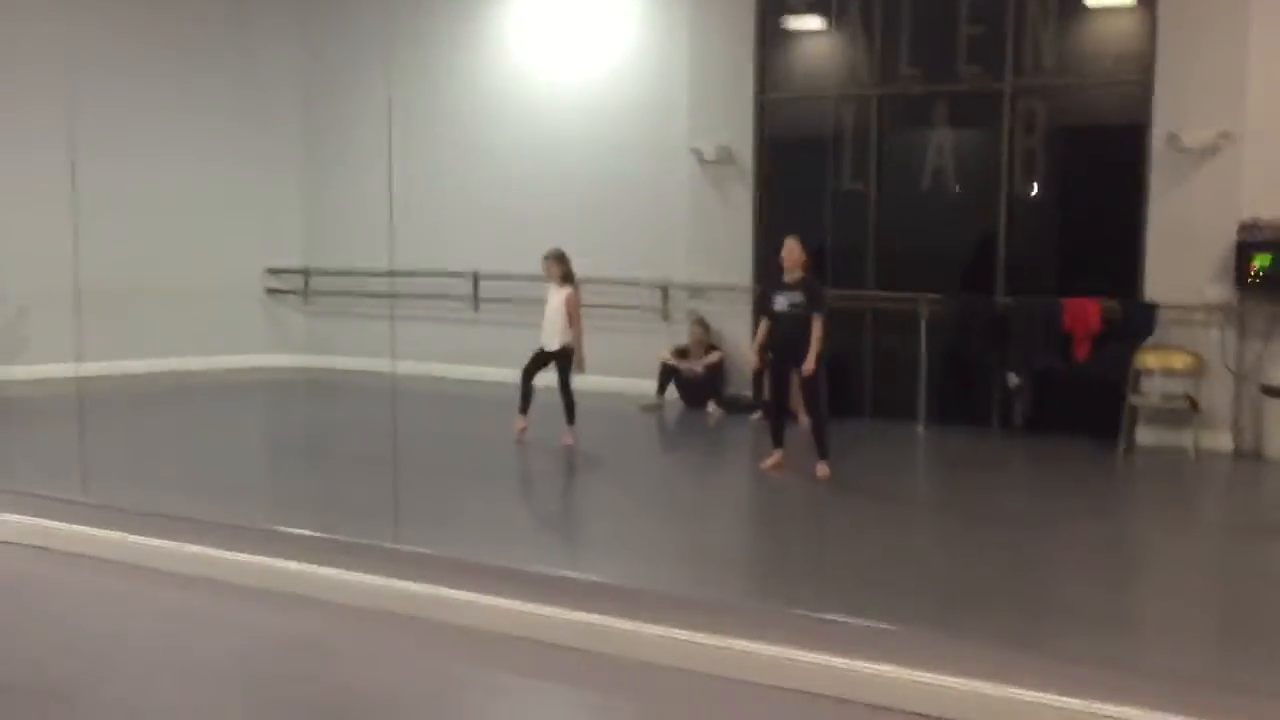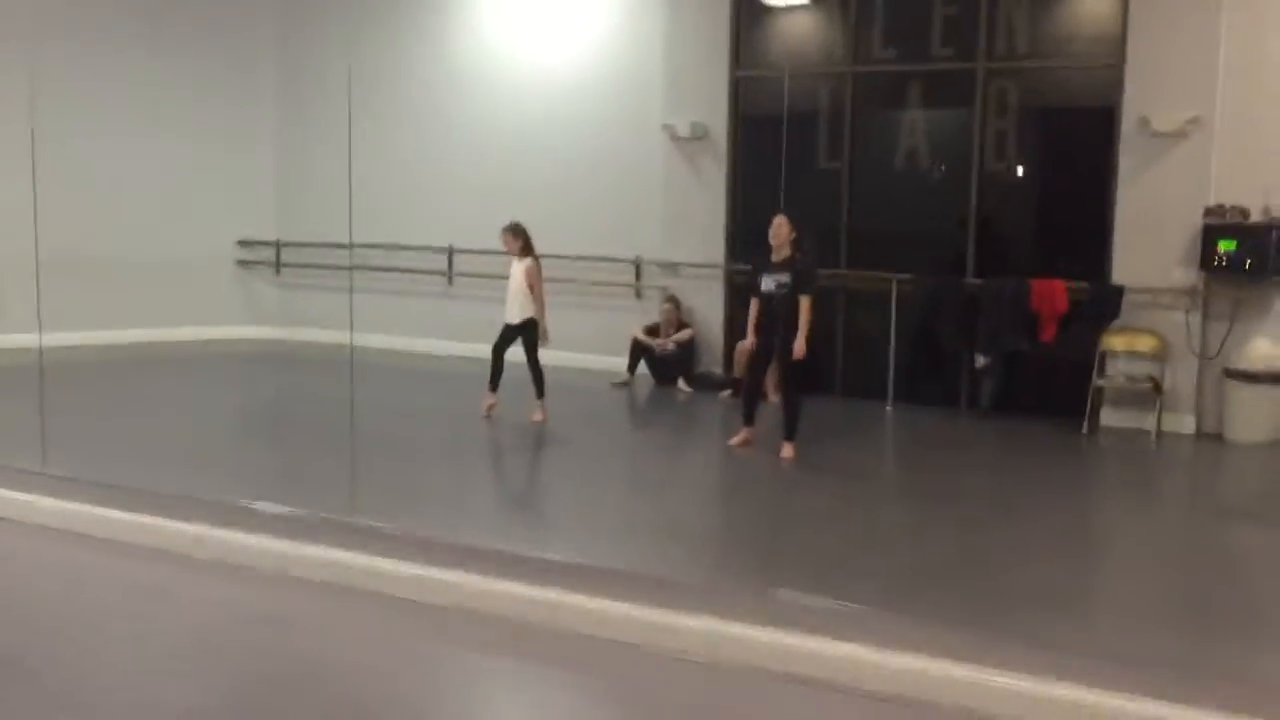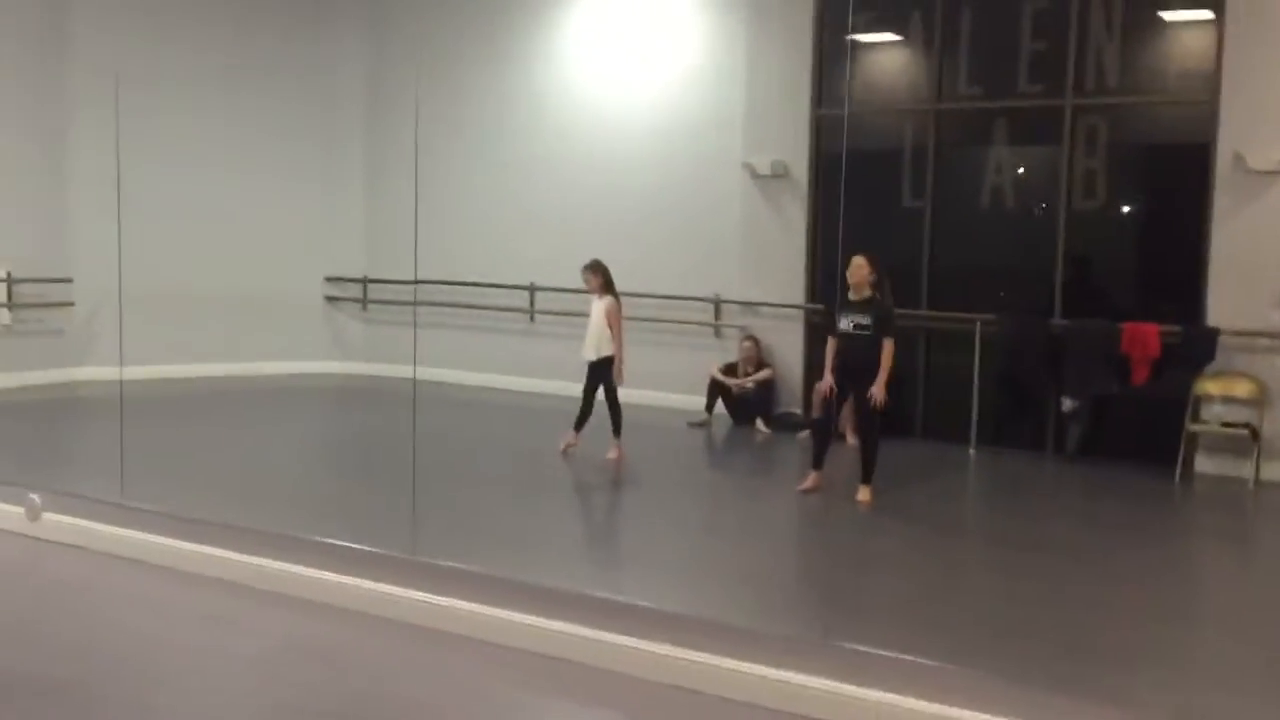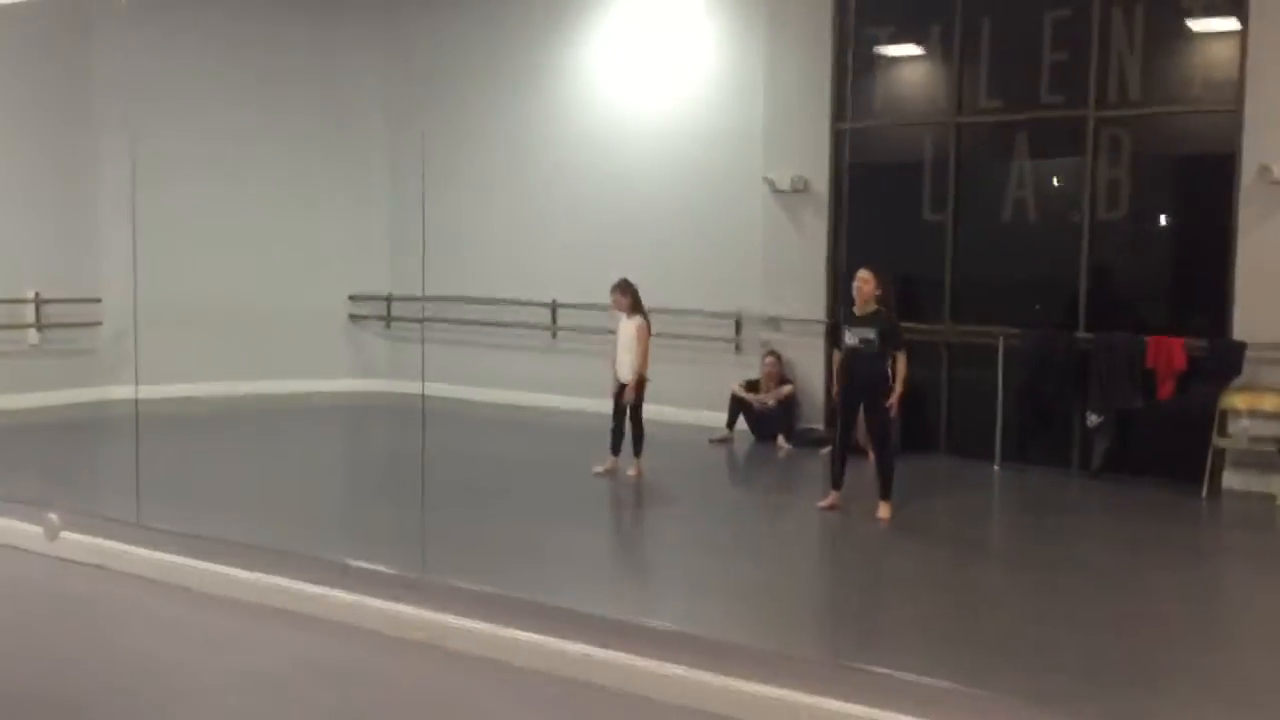
dt=0.4s
person 1, frame 1
left shoulder: (811, 287)
right shoulder: (774, 288)
left elbow: (817, 323)
right elbow: (765, 321)
left wrist: (812, 356)
right wrist: (756, 351)
left hip: (804, 354)
right hip: (778, 353)
left knee: (813, 404)
right knee: (777, 401)
left ankle: (823, 460)
right ankle: (778, 452)
person 1, frame 2
left shoulder: (799, 266)
right shoulder: (762, 266)
left elbow: (805, 303)
right elbow: (755, 301)
left wrist: (801, 338)
right wrist: (750, 332)
left hip: (788, 335)
right hip: (764, 332)
left knee: (788, 386)
right knee: (752, 379)
left ankle: (788, 441)
right ankle: (747, 430)
person 1, frame 3
left shoulder: (881, 307)
right shoulder: (839, 305)
left elbow: (888, 346)
right elbow: (832, 340)
left wrist: (881, 382)
right wrist: (827, 373)
left hip: (867, 377)
right hip: (840, 373)
left knee: (866, 429)
right knee: (822, 421)
left ankle: (865, 484)
right ankle: (815, 474)
person 1, frame 4
left shoulder: (887, 321)
right shoulder: (843, 319)
left elbow: (900, 357)
left wrist: (897, 390)
right wrist: (835, 384)
left hip: (877, 390)
right hip: (848, 388)
left knee: (880, 444)
right knee: (840, 440)
left ankle: (885, 501)
right ankle: (835, 493)
person 2, frame 1
left shoulder: (569, 293)
right shoulder: (552, 289)
left elbow: (577, 325)
left wrist: (578, 353)
left hip: (563, 347)
right hip: (547, 345)
left knee: (564, 386)
right knee: (527, 373)
left ankle: (570, 430)
right ankle: (522, 418)
person 2, frame 2
left shoulder: (530, 265)
right shoulder: (514, 262)
left elbow: (539, 297)
left wrist: (542, 325)
left hip: (528, 321)
right hip: (512, 320)
left knee: (532, 360)
right knee: (497, 351)
left ankle: (540, 405)
right ankle: (492, 395)
person 2, frame 3
left shoulder: (610, 303)
right shoulder: (595, 300)
left elbow: (617, 336)
left wrist: (617, 365)
left hip: (607, 359)
right hip: (595, 359)
left knee: (611, 399)
right knee: (587, 396)
left ankle: (616, 445)
right ankle: (573, 436)
person 2, frame 4
left shoulder: (640, 322)
right shoulder: (622, 320)
left elbow: (642, 357)
right elbow: (616, 350)
left wrist: (632, 384)
right wrist: (614, 377)
left hip: (635, 380)
right hip: (619, 378)
left knee: (635, 419)
right knee: (617, 418)
left ankle: (636, 463)
right ankle: (612, 461)
